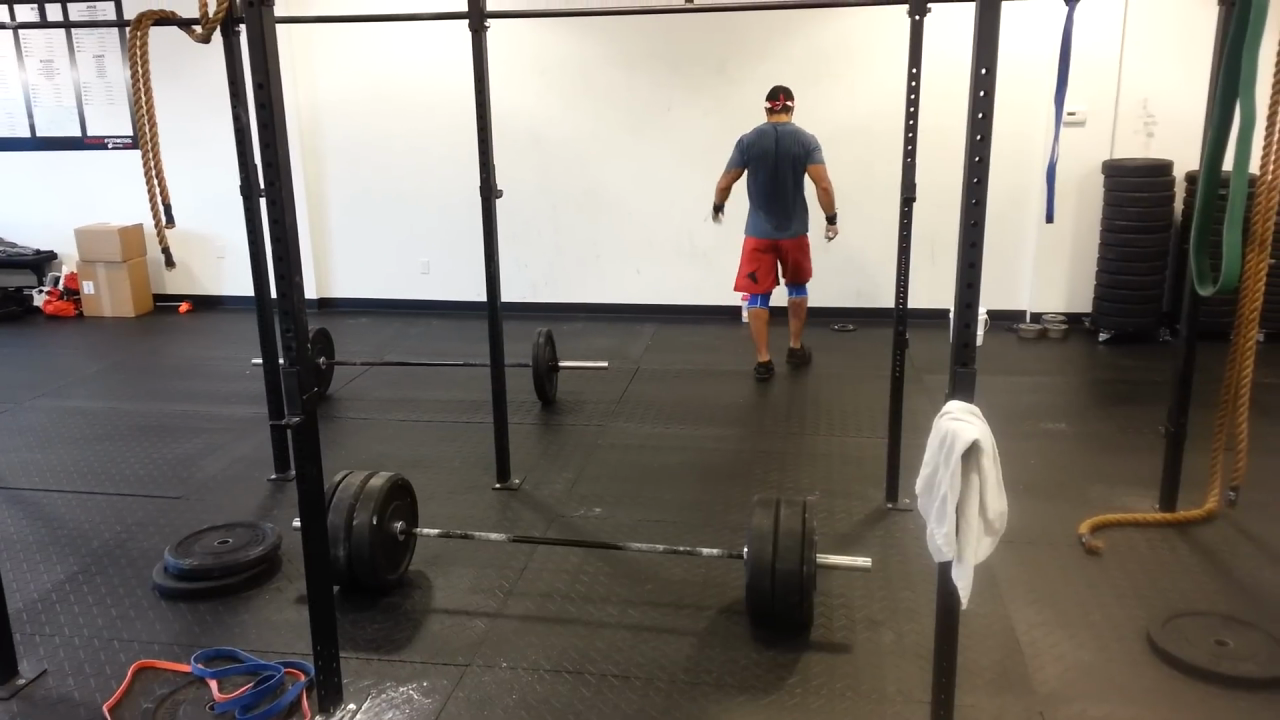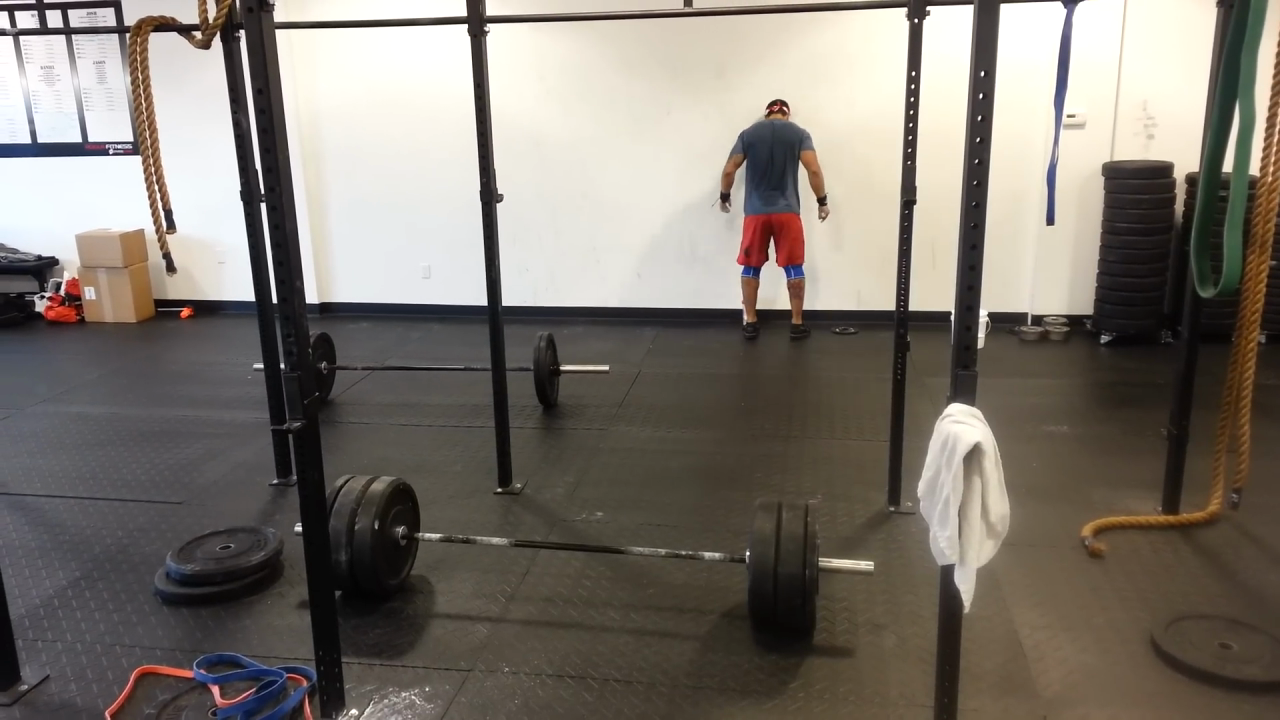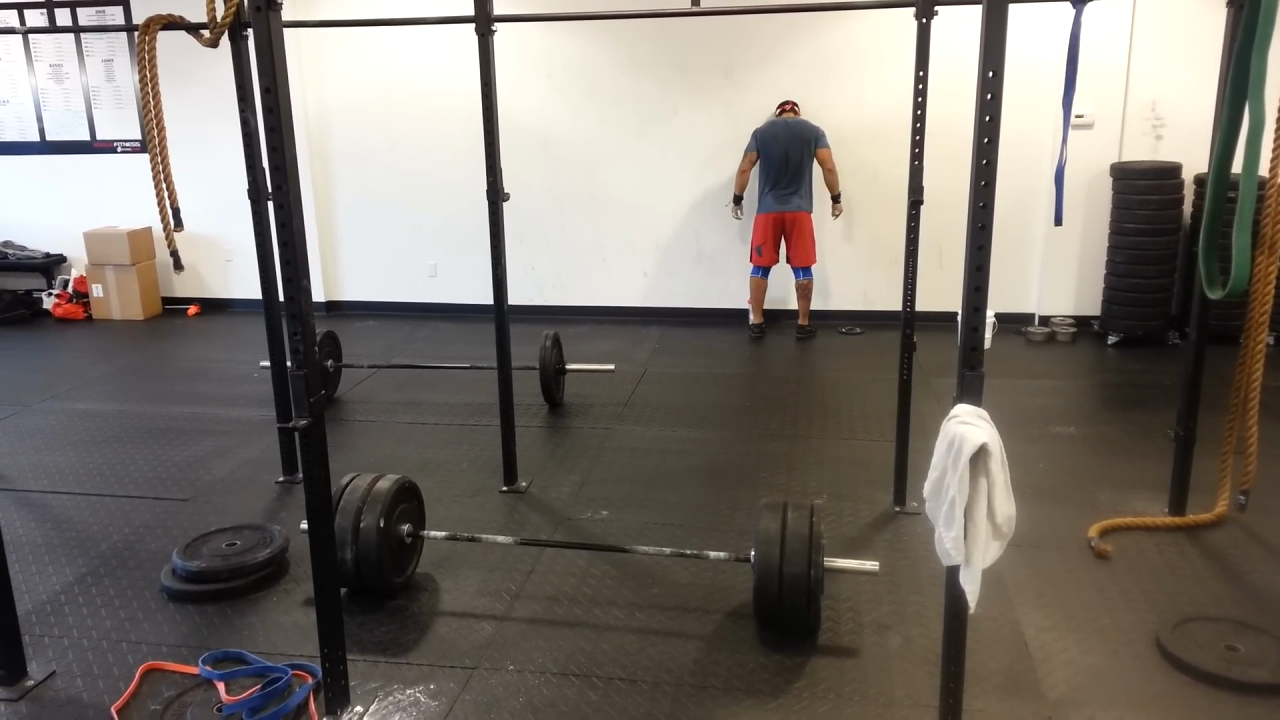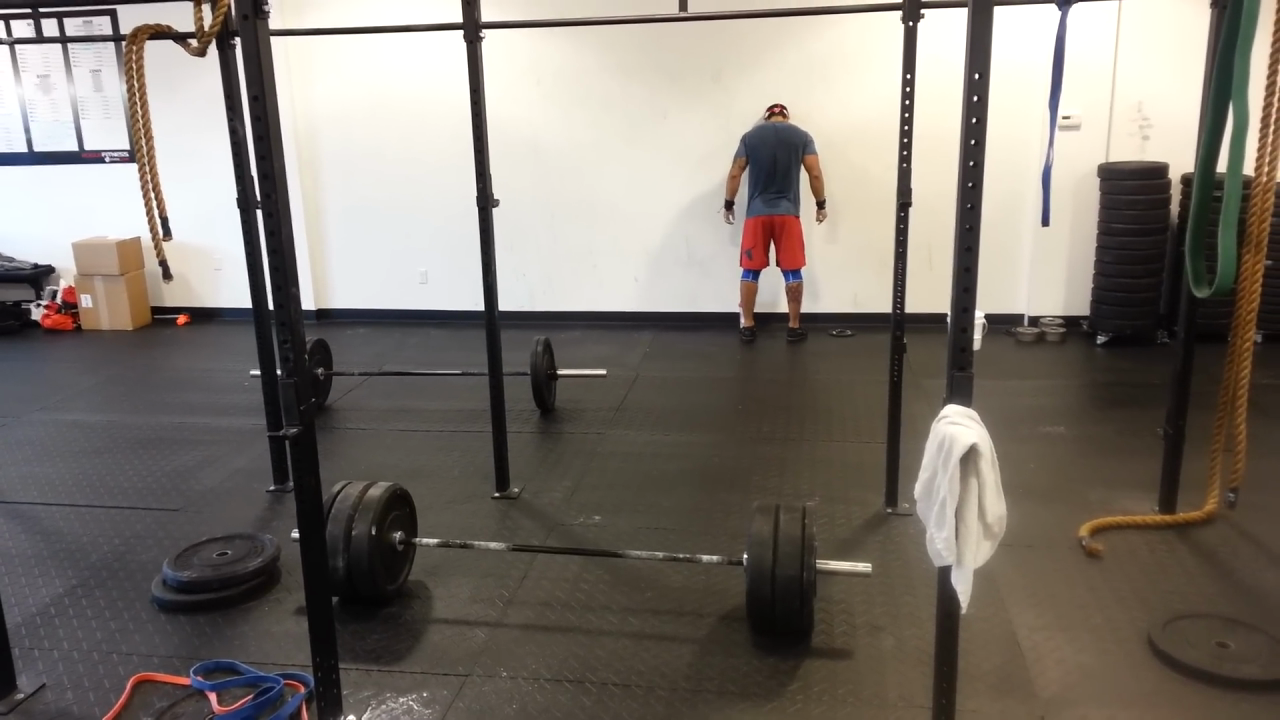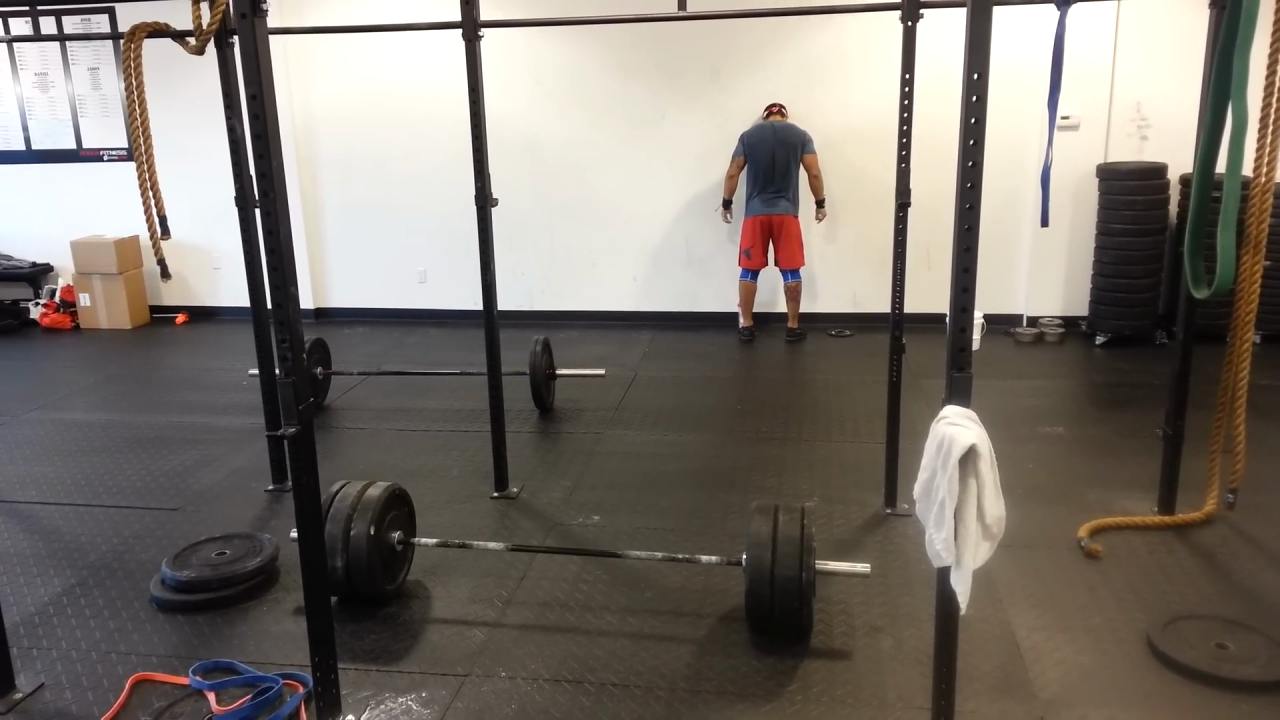
dt=1s
person 1, frame 1
left shoulder: (748, 141)
right shoulder: (806, 140)
left elbow: (725, 182)
right elbow: (823, 184)
left wrist: (717, 207)
right wrist: (831, 219)
left hip: (758, 233)
right hip: (794, 231)
left knee: (758, 295)
right knee: (797, 288)
left ankle: (763, 361)
right ankle: (796, 348)
person 1, frame 2
left shoulder: (748, 134)
right shoulder: (799, 133)
left elbow: (729, 170)
right elbow: (813, 170)
left wrist: (724, 196)
right wrist: (822, 201)
left hip: (755, 211)
right hip: (787, 211)
left knee: (751, 265)
right knee: (794, 267)
left ankle: (750, 322)
right ankle: (797, 323)
person 1, frame 3
left shoulder: (761, 132)
right shoulder: (813, 131)
left elbow: (744, 168)
right elbow: (828, 167)
left wrist: (737, 200)
right wrist: (836, 199)
left hip: (767, 210)
right hip: (799, 210)
left knee: (760, 266)
right knee: (802, 267)
left ankle: (756, 323)
right ankle: (803, 324)
person 1, frame 4
left shoulder: (750, 136)
right shoulder: (801, 136)
left elbow: (735, 174)
right elbow: (815, 174)
left wrist: (728, 205)
right wrist: (821, 205)
left hip: (756, 213)
right hip: (788, 213)
left knee: (750, 270)
right knee: (792, 271)
left ankle: (747, 326)
right ankle: (794, 327)
person 1, frame 5
left shoulder: (748, 136)
right shoulder: (800, 136)
left elbow: (733, 173)
right elbow: (814, 173)
left wrist: (726, 204)
right wrist: (820, 204)
left hip: (755, 213)
right hip: (786, 213)
left knee: (749, 270)
right knee: (791, 271)
left ankle: (746, 326)
right ankle: (793, 327)
